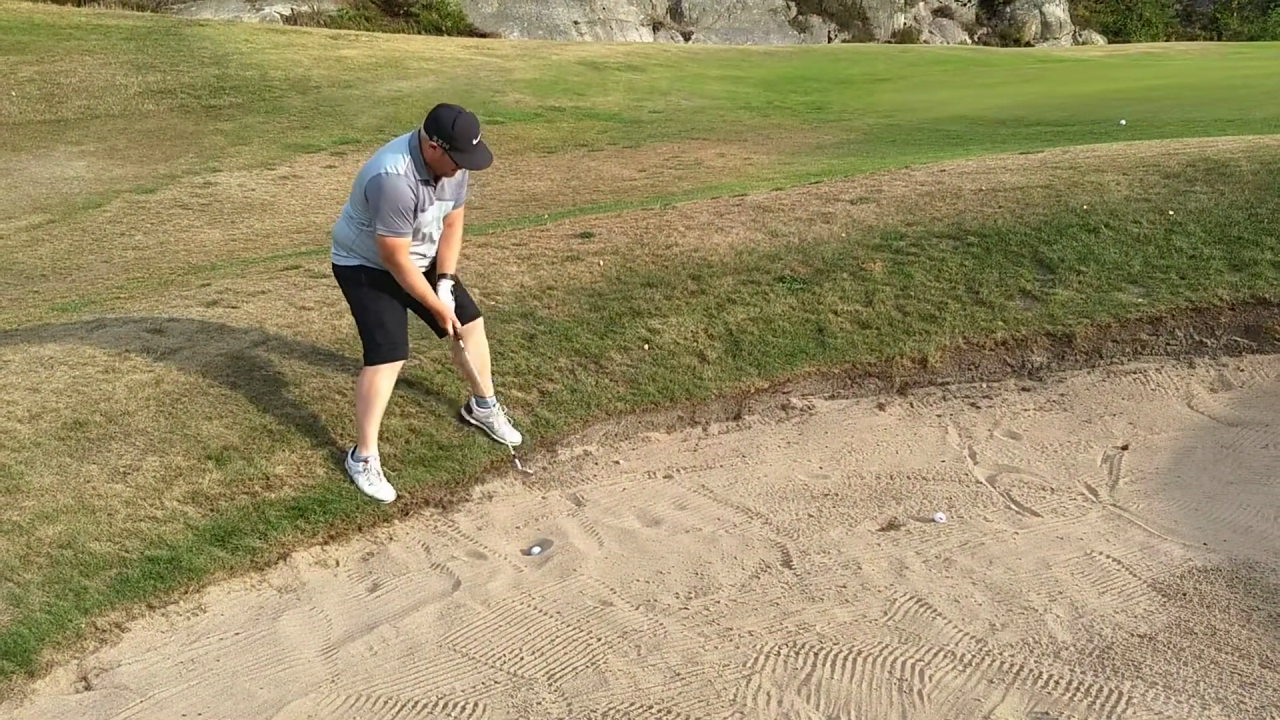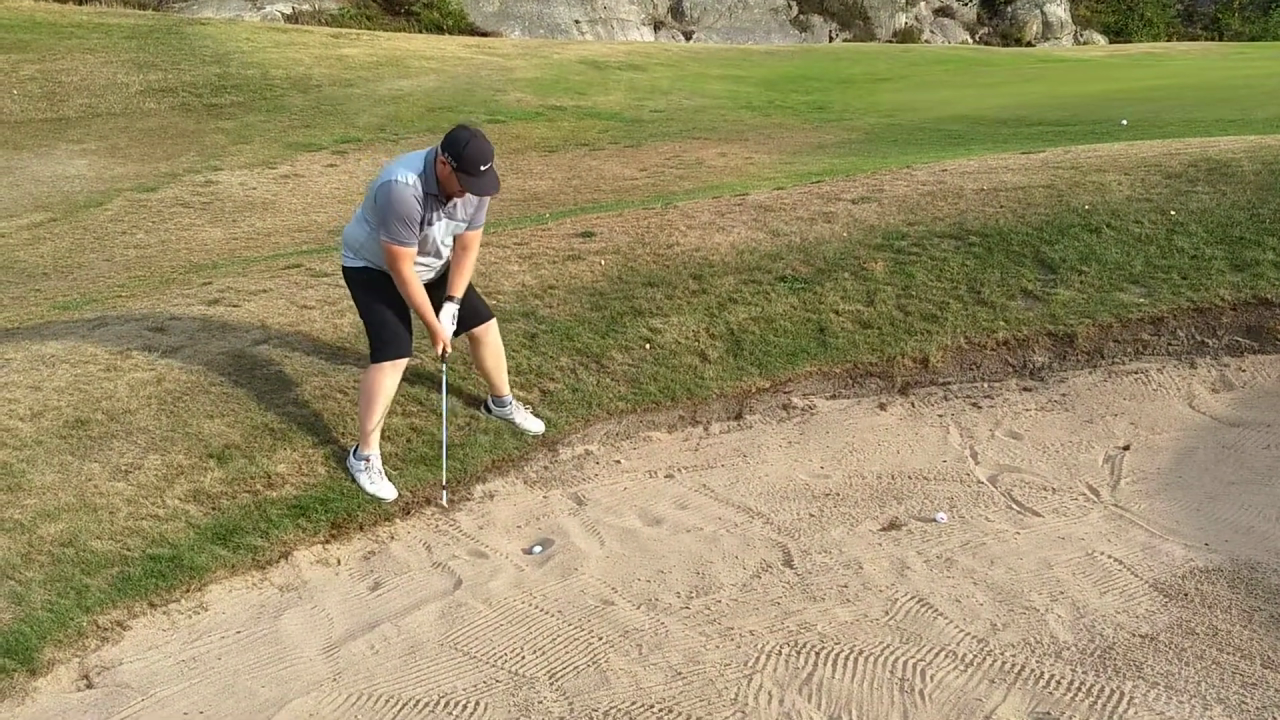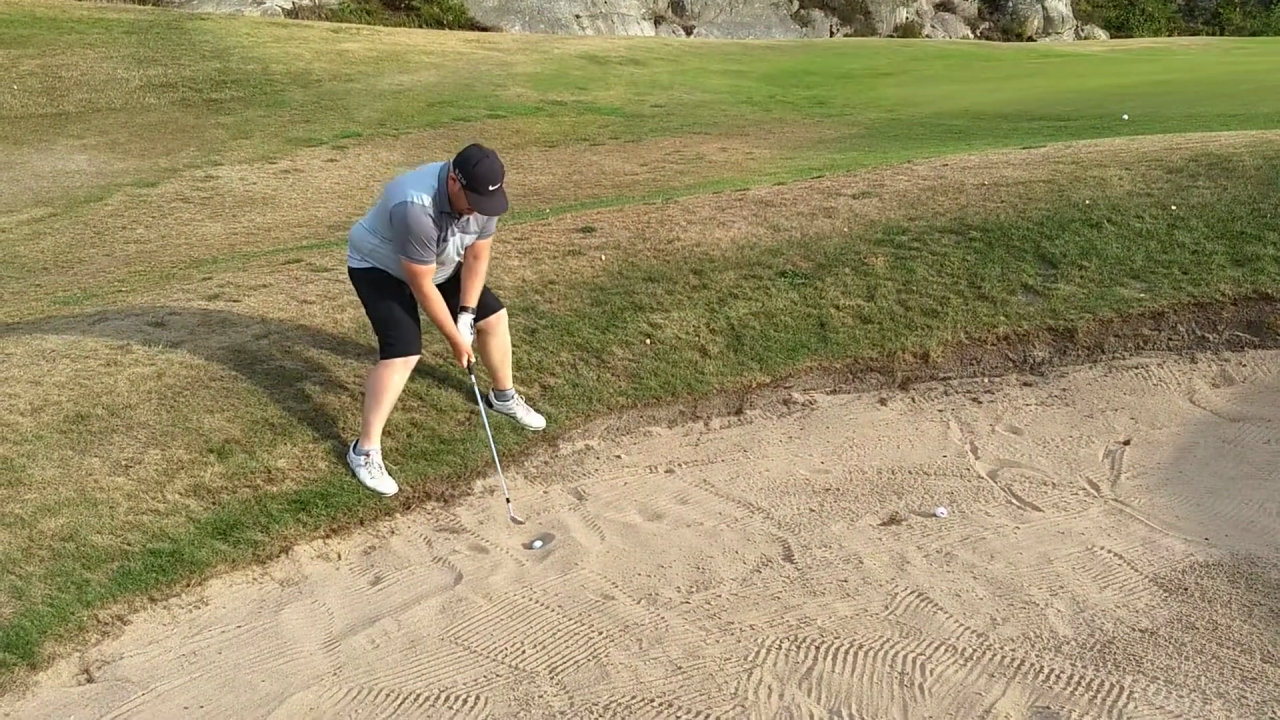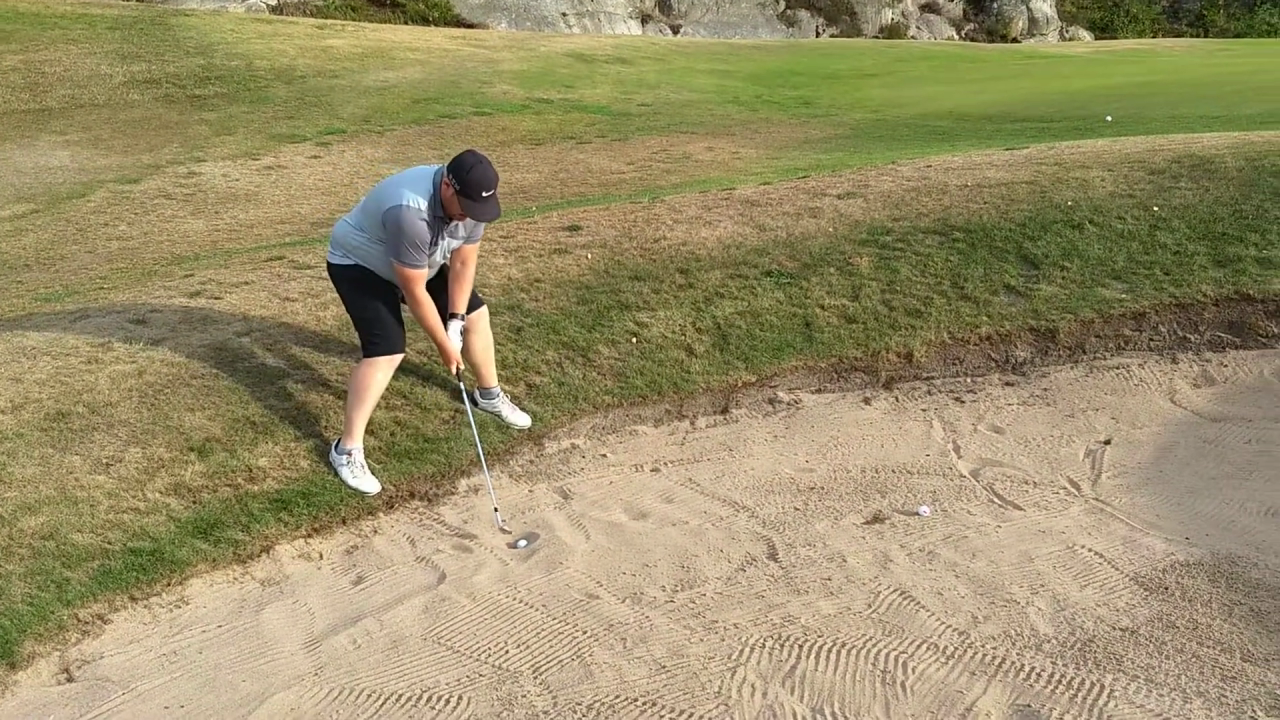
dt=0.3s
person 1, frame 1
left shoulder: (452, 163)
right shoulder: (393, 178)
left elbow: (452, 223)
right elbow: (394, 258)
left wrist: (444, 283)
right wrist: (435, 306)
left hip: (424, 260)
right hip: (367, 265)
left knee: (470, 322)
right knee: (388, 357)
left ankle: (482, 407)
right ankle: (363, 457)
person 1, frame 2
left shoulder: (470, 182)
right shoulder: (402, 189)
left elbow: (467, 247)
right elbow: (400, 267)
left wrist: (451, 304)
right wrist: (433, 326)
left hip: (434, 267)
right hip: (375, 268)
left knee: (484, 324)
right knee: (393, 355)
left ankle: (502, 402)
right ankle: (365, 456)
person 1, frame 3
left shoulder: (481, 194)
right shoulder: (416, 207)
left elbow: (476, 256)
right elbow: (421, 285)
left wrist: (466, 315)
right wrist: (455, 338)
left hip: (439, 265)
right hip: (380, 268)
left knee: (494, 316)
right knee: (402, 354)
left ankle: (504, 397)
right ankle: (365, 451)
person 1, frame 4
left shoulder: (471, 198)
right shoulder: (410, 210)
left elbow: (463, 262)
right elbow: (413, 291)
left wrist: (455, 321)
right wrist: (445, 345)
left hip: (420, 265)
right hip: (359, 265)
left knee: (475, 313)
right knee: (387, 352)
left ankle: (489, 395)
right ankle: (347, 450)
